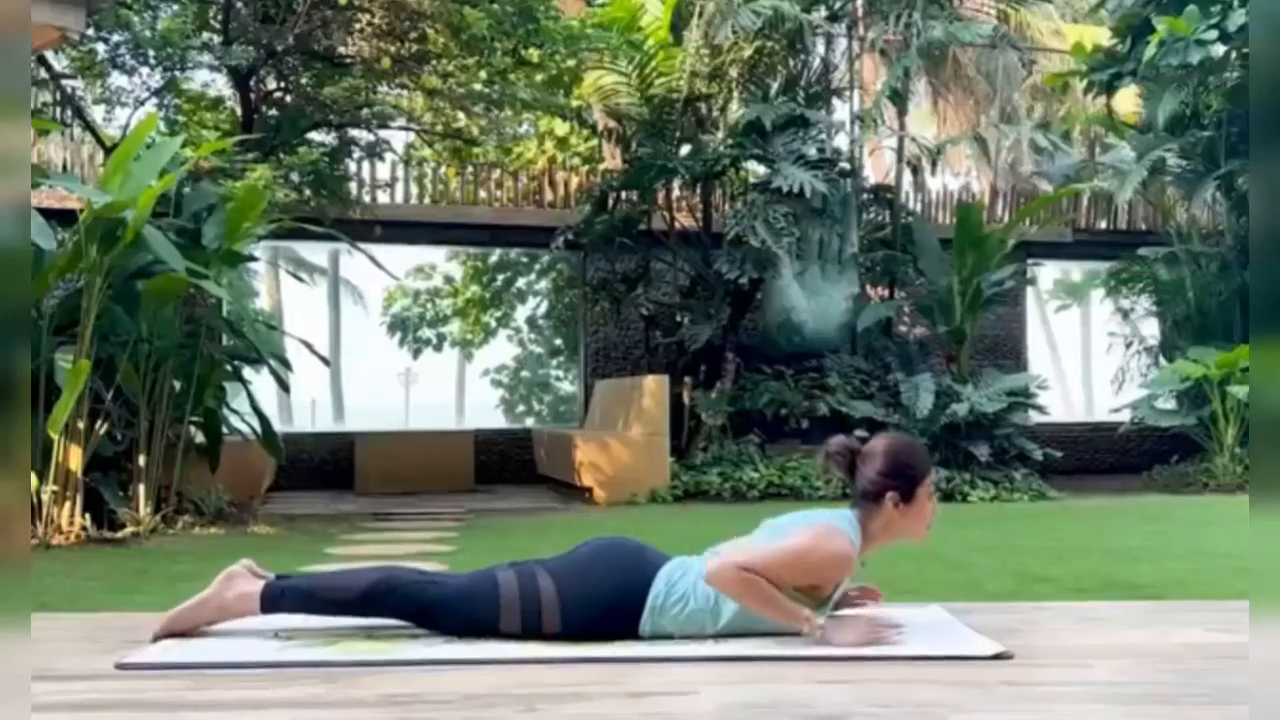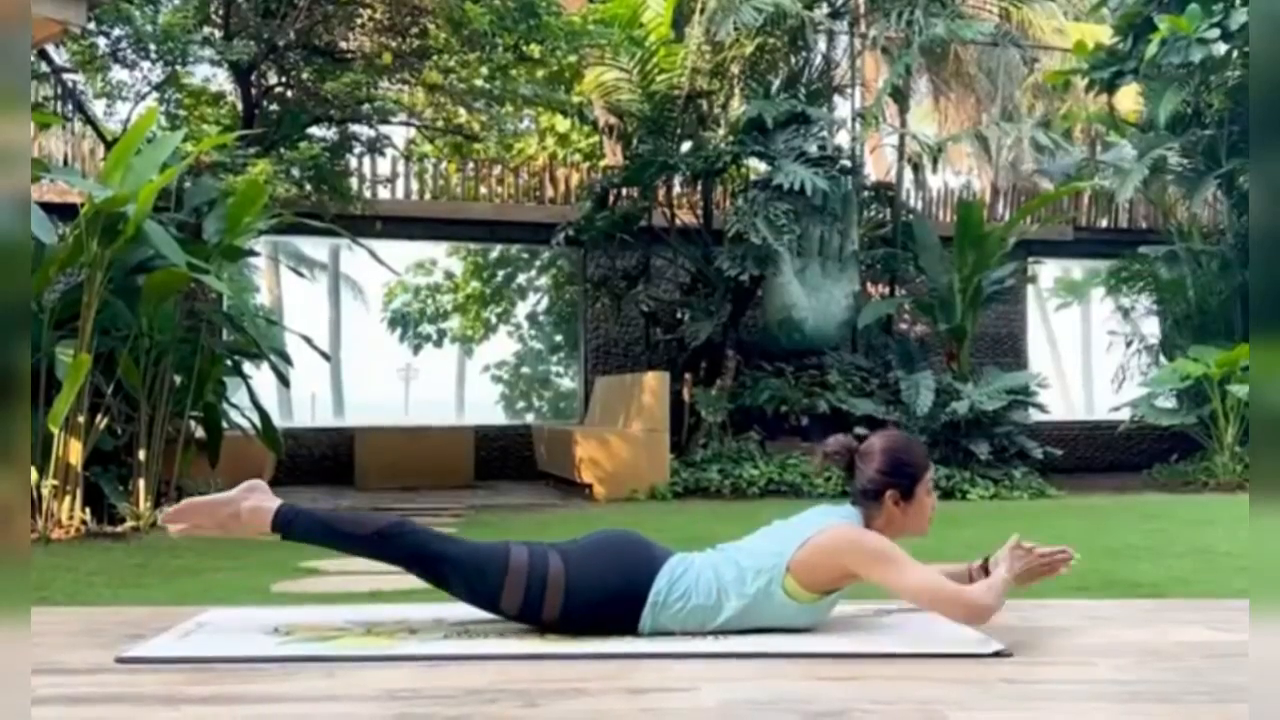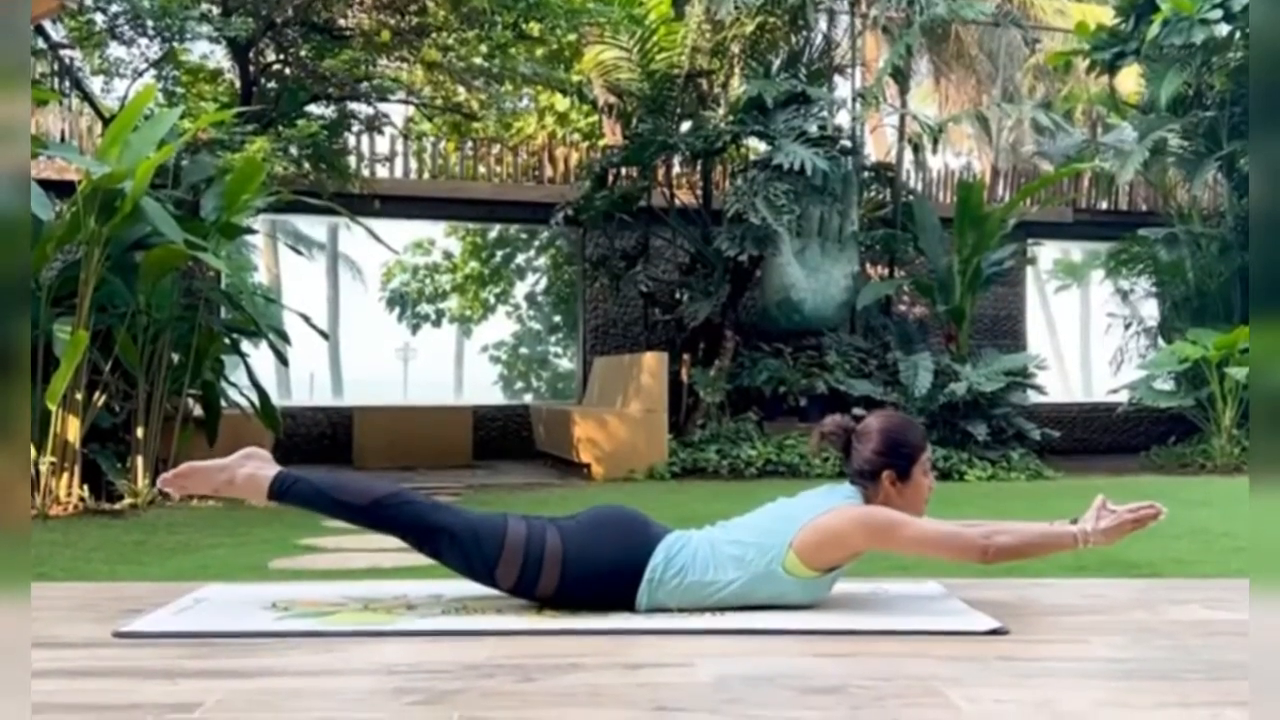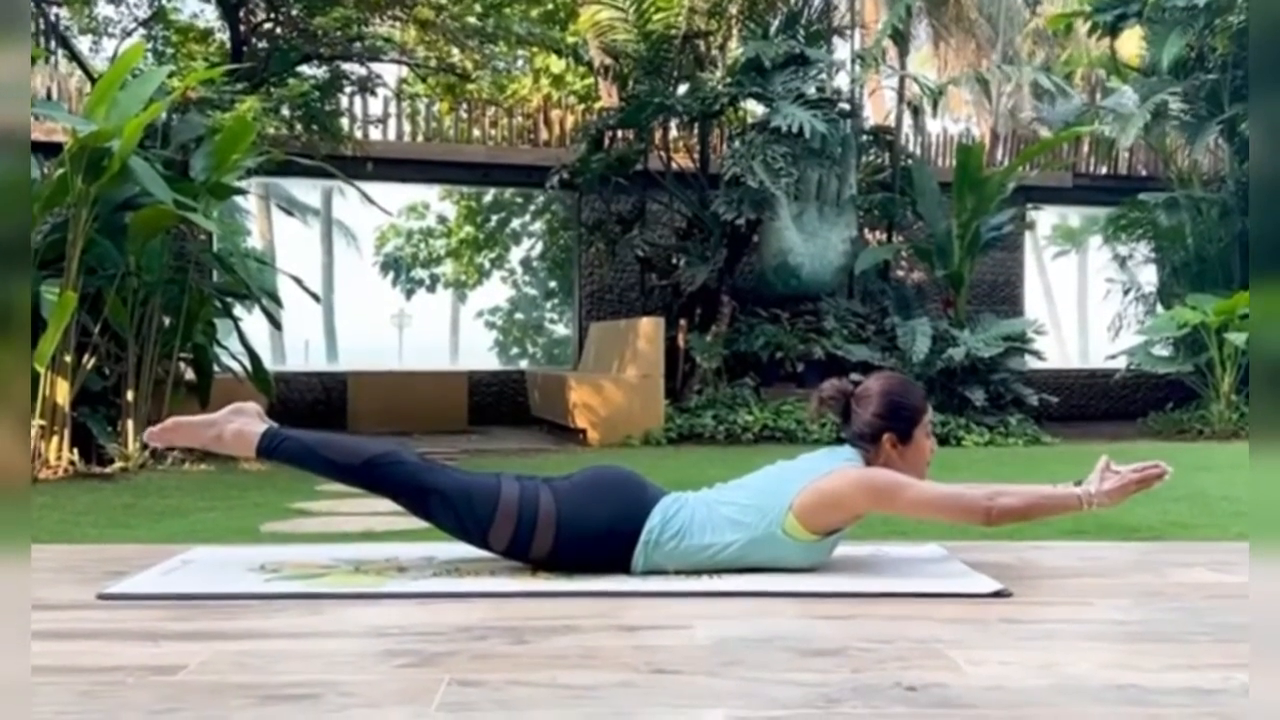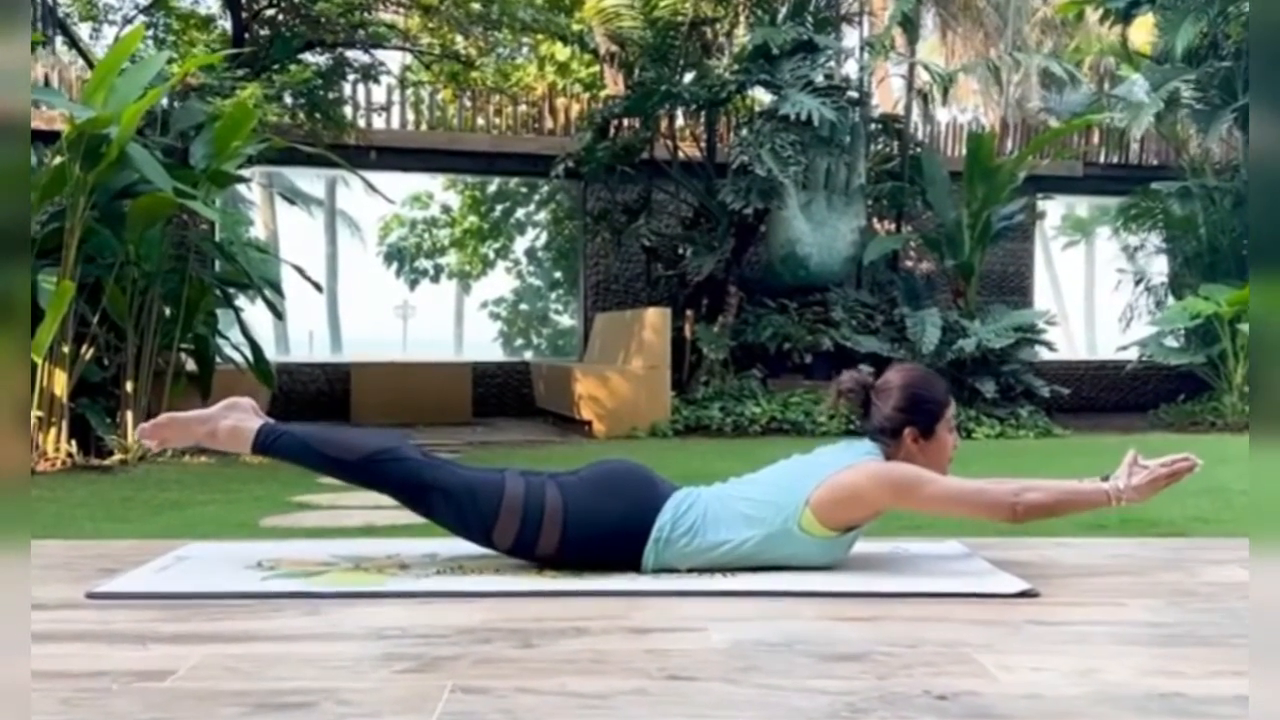
dt=1s
person 1, frame 1
left shoulder: (828, 523)
right shoulder: (836, 546)
right elbow: (720, 569)
left wrist: (823, 598)
right wrist: (814, 626)
left hip: (624, 573)
right hip: (616, 600)
left knee: (443, 595)
right knee: (428, 603)
left ankle: (263, 581)
right ankle: (252, 597)
person 1, frame 2
left shoulder: (840, 520)
right shoulder: (855, 543)
left elbow: (912, 578)
right elbow: (973, 611)
left wrist: (990, 569)
right wrist: (994, 578)
left hip: (631, 570)
right hip: (624, 594)
left knee: (444, 562)
right knee: (440, 557)
left ankle: (268, 506)
right ankle: (262, 514)
person 1, frame 3
left shoulder: (843, 502)
right shoulder: (858, 523)
left elbow: (969, 536)
right elbow: (984, 545)
left wrist: (1072, 528)
right wrist: (1086, 534)
left hip: (623, 545)
right hip: (614, 568)
left knee: (442, 528)
right knee: (434, 530)
left ankle: (269, 474)
right ankle: (263, 482)
person 1, frame 4
left shoulder: (841, 461)
right shoulder: (859, 484)
left elbow: (974, 497)
right elbow: (988, 506)
left wrist: (1079, 487)
right wrist: (1093, 495)
left hip: (618, 506)
right hip: (614, 530)
left knee: (435, 486)
right knee: (429, 490)
left ankle: (259, 428)
right ankle: (252, 437)
person 1, frame 5
left shoulder: (858, 454)
right shoulder: (880, 480)
left elbow: (993, 495)
right elbow: (1013, 503)
left wrist: (1104, 484)
right wrist: (1119, 489)
left hip: (627, 503)
right hip: (622, 529)
left knee: (440, 482)
right knee: (430, 487)
left ankle: (255, 423)
right ankle: (246, 433)
